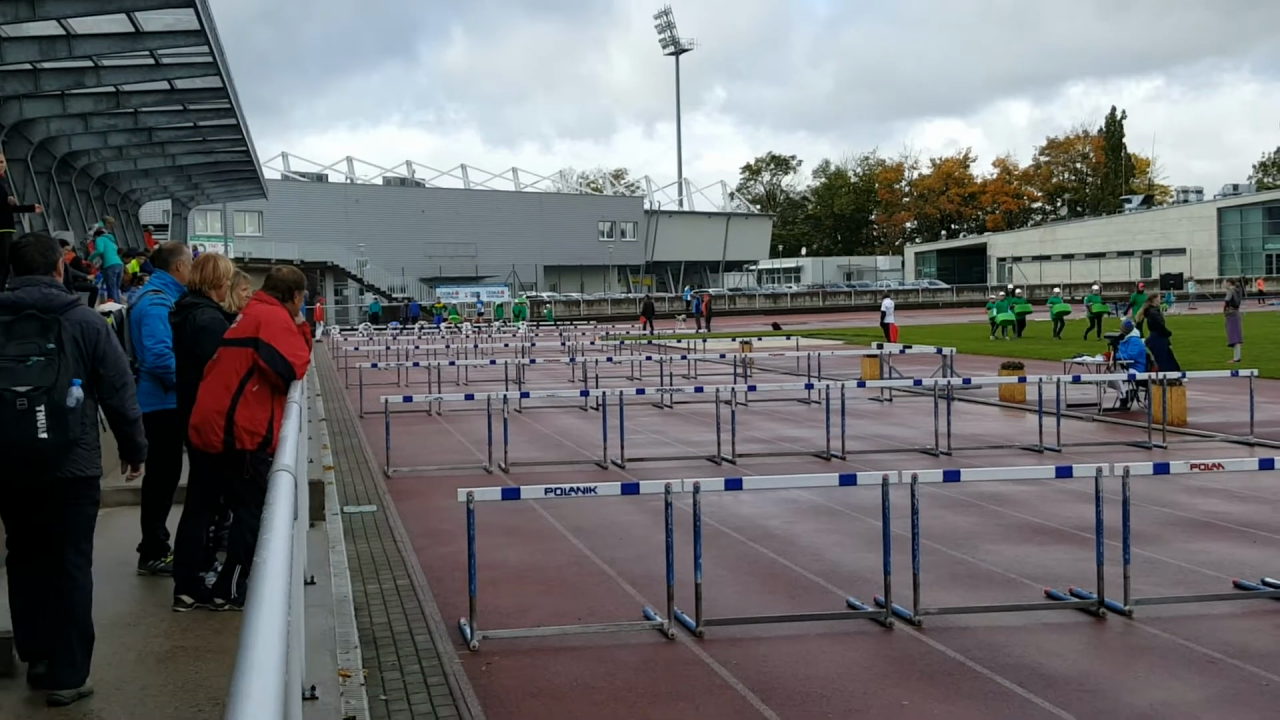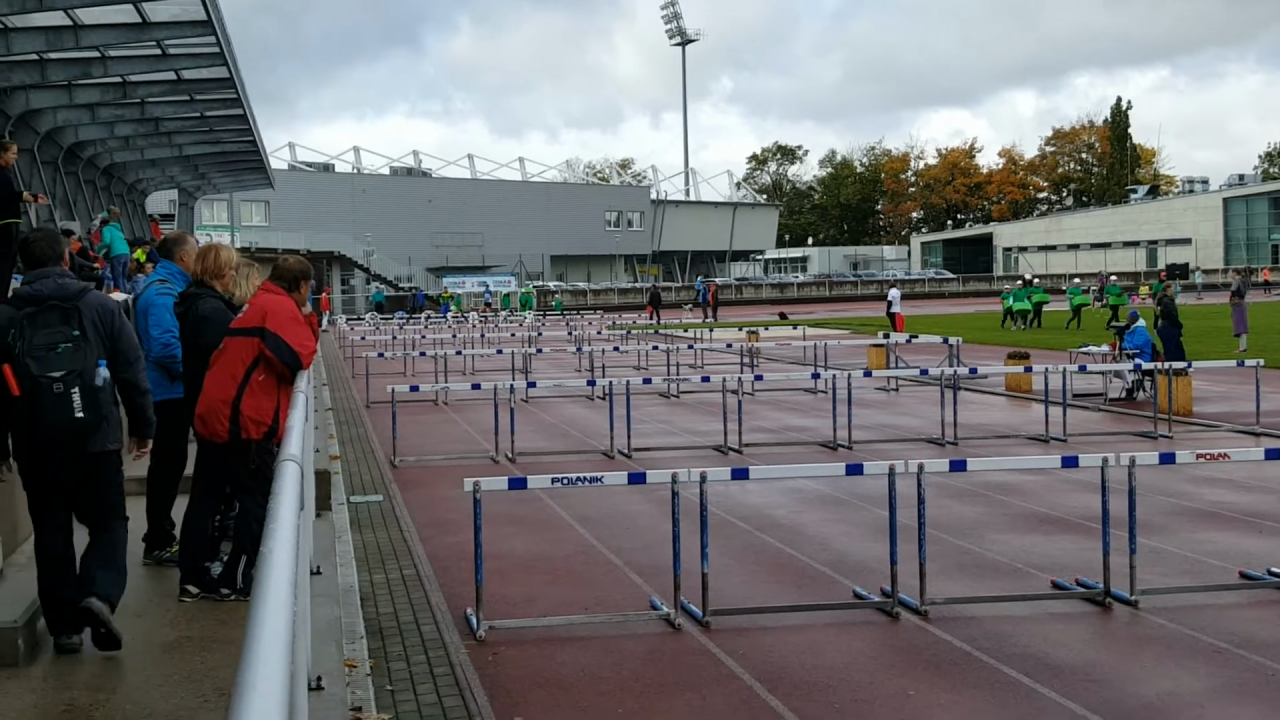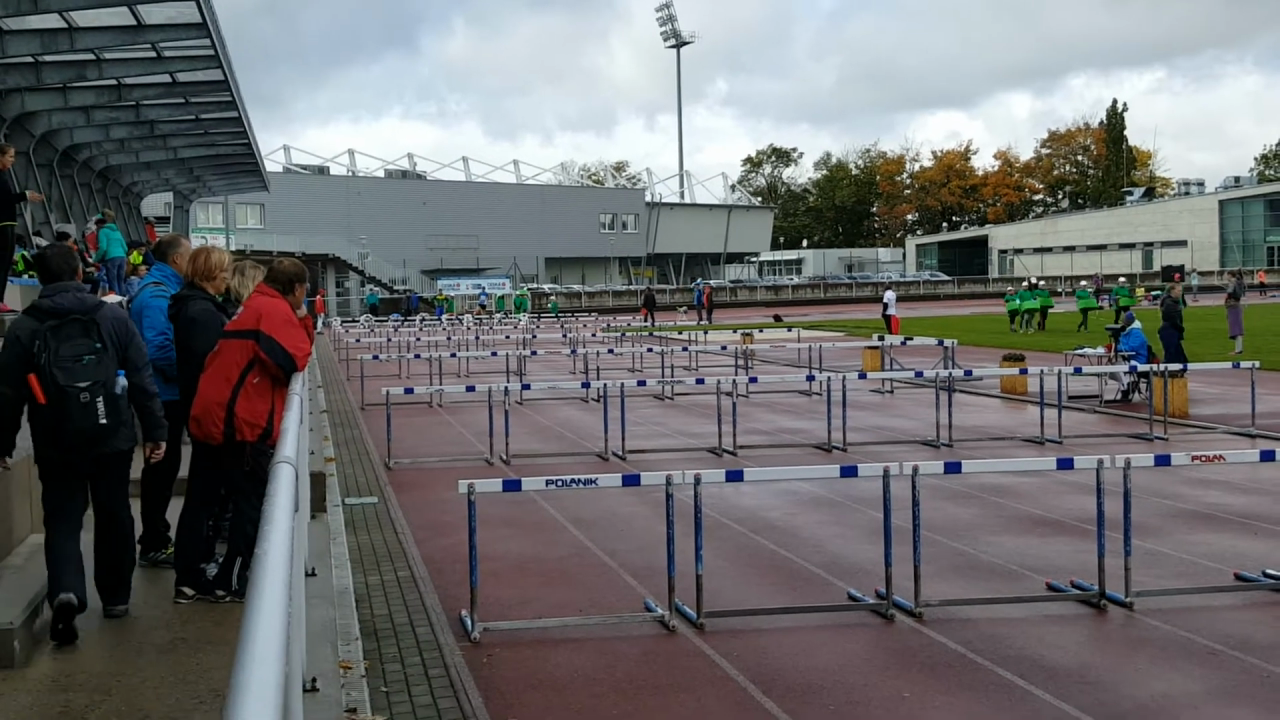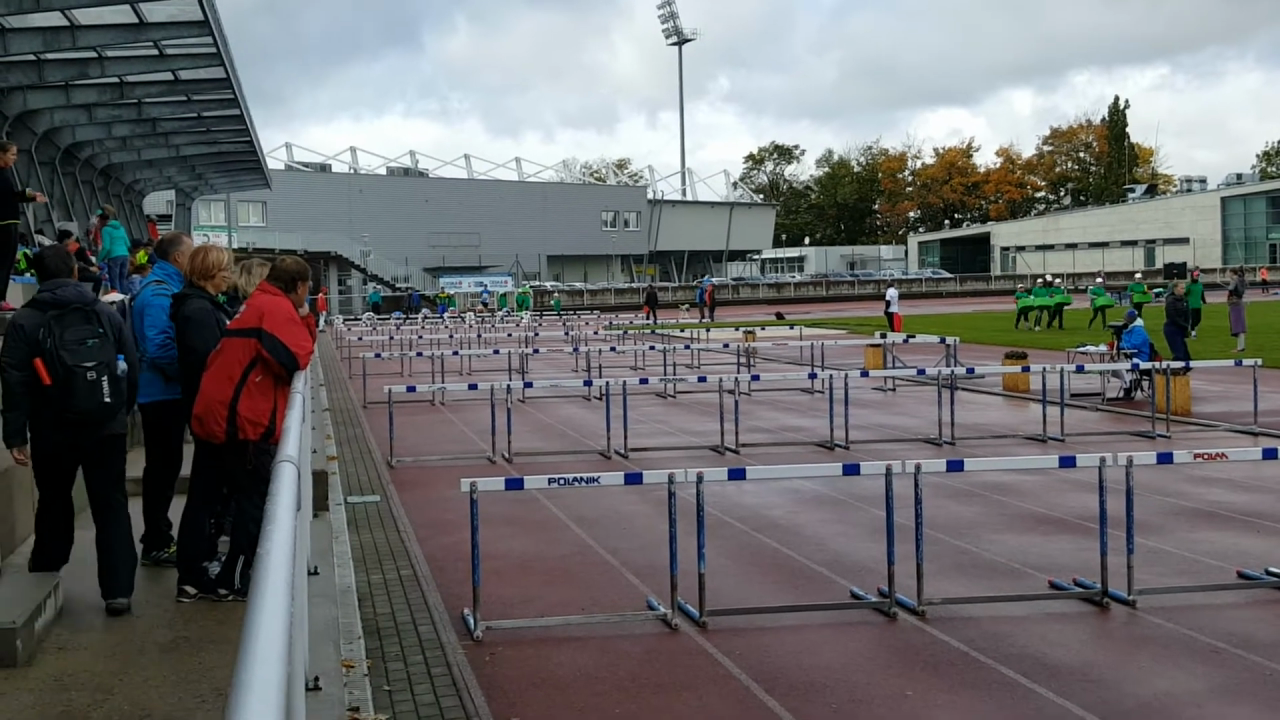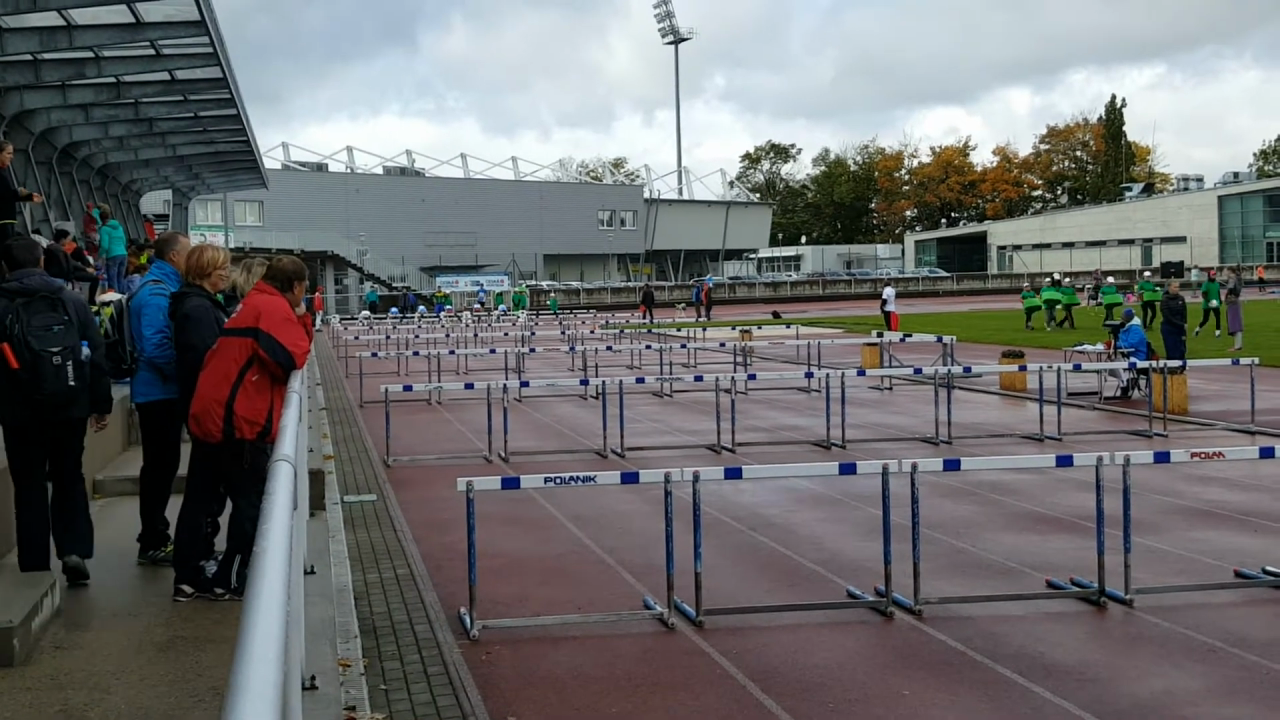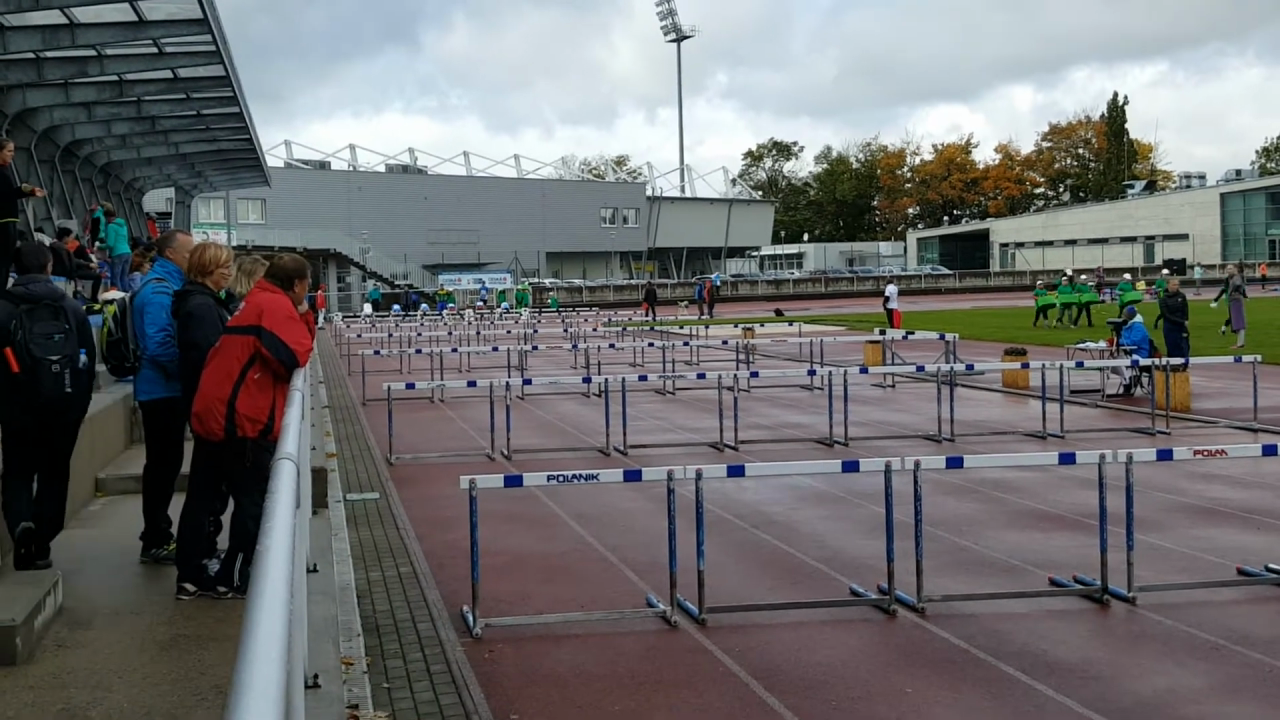
dt=0.4s
person 1, frame 1
right shoulder: (86, 322)
right elbow: (119, 393)
right wrist: (134, 449)
right hip: (71, 467)
right knee: (71, 566)
right ankle: (66, 676)
person 1, frame 2
right shoulder: (101, 307)
right elbow: (132, 374)
right wrist: (142, 427)
left hip: (35, 446)
right hip: (97, 439)
left knee: (52, 533)
right knee: (107, 524)
left ankle: (65, 627)
right ankle: (98, 598)
person 1, frame 3
right shoulder: (114, 318)
right elbow: (142, 381)
right wrist: (155, 432)
left hip: (55, 448)
right hip: (111, 442)
left knee: (62, 525)
right knee: (114, 518)
left ankle: (65, 593)
right ankle: (116, 596)
person 1, frame 4
right shoulder: (106, 314)
right elbow: (130, 369)
right wrist: (120, 413)
left hip: (52, 430)
right hip: (106, 427)
left knee: (54, 501)
right knee: (112, 507)
left ankle: (46, 570)
right ankle: (118, 590)
person 1, frame 5
right shoulder: (73, 302)
right elbow: (97, 356)
right wrist: (101, 404)
right hip: (71, 409)
left knee: (30, 490)
right knee: (69, 483)
left ankle: (37, 569)
right ankle: (74, 554)
person 1, frame 6
right shoulder: (72, 308)
right elbow: (89, 361)
right wrist: (81, 404)
right hip: (64, 409)
right knee: (53, 476)
right ankle: (39, 550)
person 2, frame 1
left shoulder: (191, 314)
right shoulder: (209, 319)
left hip: (196, 413)
left knee: (205, 494)
right knee: (204, 497)
left ankle: (199, 569)
right ankle: (188, 586)
person 2, frame 2
left shoulder: (200, 304)
right shoulder: (211, 310)
left knee: (213, 485)
right knee: (209, 488)
left ankle: (204, 560)
right ankle: (194, 576)
person 2, frame 3
left shoulder: (201, 306)
right shoulder: (201, 312)
right elbow: (211, 364)
left knee: (208, 487)
right knee: (204, 490)
left ankle: (200, 561)
right ankle: (190, 578)
person 2, frame 4
left shoulder: (206, 305)
right shoulder: (198, 310)
right elbow: (207, 363)
left knee: (212, 486)
right knee: (206, 489)
left ankle: (203, 559)
right ankle: (192, 577)
person 2, frame 5
left shoulder: (205, 304)
right shoulder: (197, 308)
right elbow: (206, 361)
left knee: (209, 484)
right knee: (203, 487)
left ankle: (200, 558)
right ankle: (188, 575)
person 2, frame 6
left shoulder: (209, 302)
right shoulder: (201, 307)
right elbow: (209, 359)
left knee: (212, 483)
right knee: (206, 486)
left ankle: (203, 555)
right ankle: (191, 573)
person 3, frame 1
left shoulder: (252, 314)
right shoulder: (274, 317)
left elbow: (265, 362)
right elbow: (291, 369)
left wrist: (299, 330)
right wrist: (300, 329)
left hip: (215, 426)
right hip: (240, 431)
left knee: (243, 508)
right knee: (252, 512)
right ankle: (229, 592)
person 3, frame 2
left shoulder: (260, 303)
right shoulder: (281, 307)
right elbow: (298, 359)
left wrist: (307, 320)
right wrist: (307, 318)
left hip: (220, 415)
right hip: (246, 420)
left knee: (238, 498)
right knee: (258, 502)
right ankle: (235, 582)
person 3, frame 3
left shoulder: (255, 306)
right shoulder: (276, 310)
right elbow: (293, 361)
left wrist: (301, 323)
right wrist: (303, 321)
left hip: (215, 416)
right hip: (241, 422)
right knee: (252, 503)
right ankle: (230, 583)
person 3, frame 4
left shoulder: (257, 304)
right shoulder: (278, 308)
right elbow: (295, 360)
left wrist: (304, 321)
right wrist: (305, 321)
left hip: (219, 416)
right hip: (243, 420)
right knee: (254, 502)
right ankle: (233, 582)
person 3, frame 5
left shoulder: (255, 303)
right shoulder: (274, 308)
left elbow: (272, 353)
right elbow: (291, 360)
left wrist: (301, 321)
right wrist: (301, 320)
left hip: (216, 415)
right hip: (239, 420)
left knee: (245, 499)
right knee: (251, 502)
left ankle: (193, 576)
right ankle: (229, 581)
person 3, frame 6
left shoulder: (258, 302)
right shoulder: (276, 306)
left elbow: (289, 350)
right elbow: (294, 358)
left wrist: (303, 317)
right wrist: (303, 318)
left hip: (219, 414)
right hip: (242, 419)
left knee: (234, 498)
right knee: (253, 501)
left ankle: (196, 575)
right ankle: (232, 580)
person 4, frame 1
left shoulder: (162, 297)
right shoulder: (158, 302)
right elbow: (158, 357)
left hip: (161, 400)
right hip: (162, 402)
left knee: (164, 475)
right knee: (162, 476)
left ankle: (156, 546)
right ankle: (152, 554)
person 4, frame 2
left shoulder: (168, 286)
right shoulder: (163, 292)
right elbow: (165, 347)
left hip: (169, 390)
right hip: (168, 392)
left knee: (170, 465)
right knee: (167, 465)
left ankle: (161, 535)
right ankle: (158, 544)
person 4, frame 3
left shoulder: (163, 288)
right shoulder: (158, 294)
right elbow: (160, 349)
left wrist: (185, 375)
left hip: (165, 392)
right hip: (162, 393)
left knee: (165, 466)
right knee: (161, 467)
left ankle: (157, 537)
right ankle: (153, 545)
person 4, frame 4
left shoulder: (166, 287)
right shoulder: (160, 293)
right elbow: (160, 348)
left wrist: (184, 377)
left hip: (166, 391)
right hip: (162, 392)
left knee: (166, 465)
right knee: (163, 466)
left ankle: (159, 536)
right ankle: (156, 545)
person 4, frame 5
left shoulder: (164, 287)
right shoulder: (158, 293)
right elbow: (157, 348)
left hip: (163, 390)
right hip: (160, 392)
left knee: (163, 464)
right knee: (160, 465)
left ankle: (156, 536)
right ankle: (152, 544)
person 4, frame 6
left shoulder: (168, 285)
right shoulder: (160, 291)
right elbow: (160, 346)
left wrist: (187, 374)
left hip: (166, 389)
right hip: (162, 390)
left knee: (166, 462)
right knee: (163, 464)
left ankle: (158, 534)
right ankle: (155, 542)
